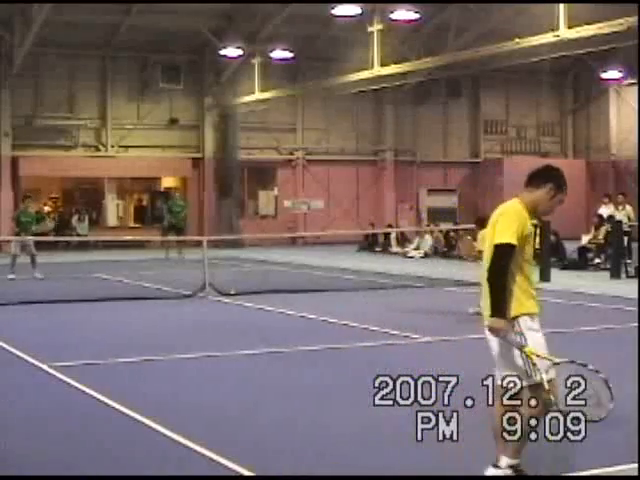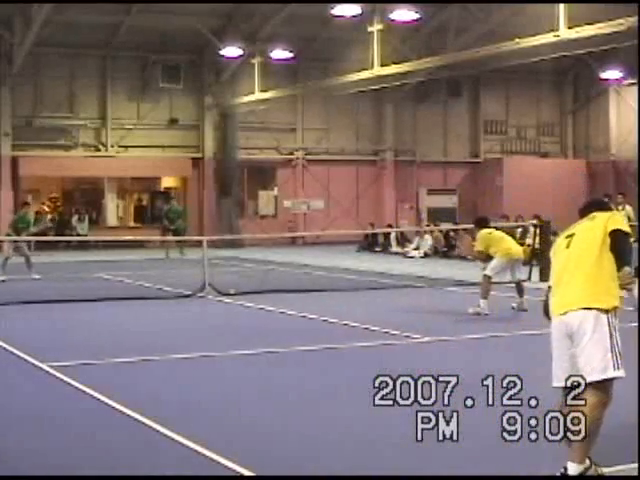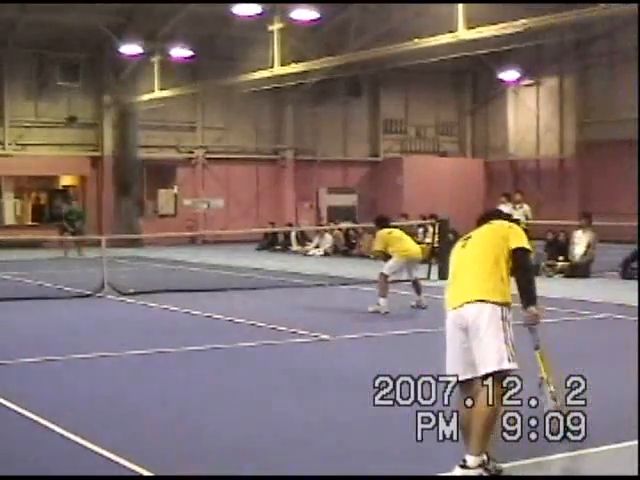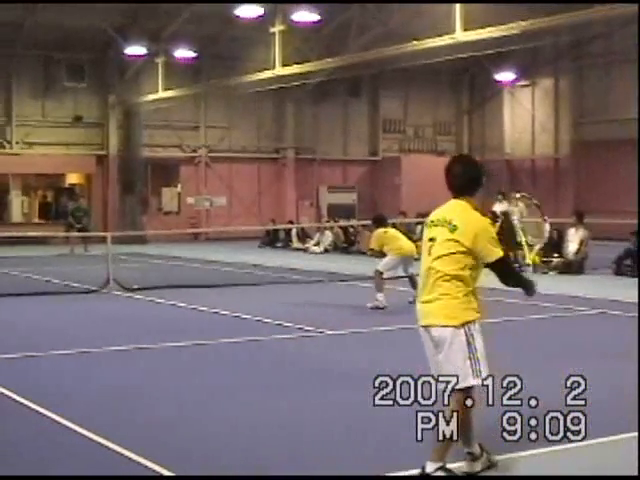
dt=1s
person 1, frame 1
left shoulder: (515, 215)
right shoulder: (513, 213)
right elbow: (497, 267)
right wrist: (498, 315)
left hip: (517, 316)
right hip: (513, 319)
left knee: (509, 393)
right knee: (540, 393)
left ankle: (506, 466)
right ankle: (505, 463)
person 1, frame 2
left shoulder: (564, 237)
right shoulder: (611, 218)
right elbow: (619, 242)
left wrist: (555, 317)
right wrist: (625, 268)
left hip: (560, 312)
right hip: (592, 309)
right knee: (598, 392)
left ankle: (579, 463)
right ankle: (574, 469)
person 1, frame 3
left shoulder: (462, 243)
right shoulder: (509, 228)
right elbow: (521, 262)
right wrist: (530, 304)
left hip: (455, 308)
right hip: (487, 306)
left knee: (468, 389)
right knee: (493, 384)
left ankle: (476, 460)
right ankle: (472, 464)
person 1, frame 4
left shoulder: (435, 217)
right shoulder: (477, 223)
right elbow: (505, 273)
right wrist: (527, 285)
left hip: (428, 313)
right hip: (455, 317)
left knee: (460, 391)
right knee: (461, 394)
left ankle: (473, 453)
right ankle: (434, 467)
